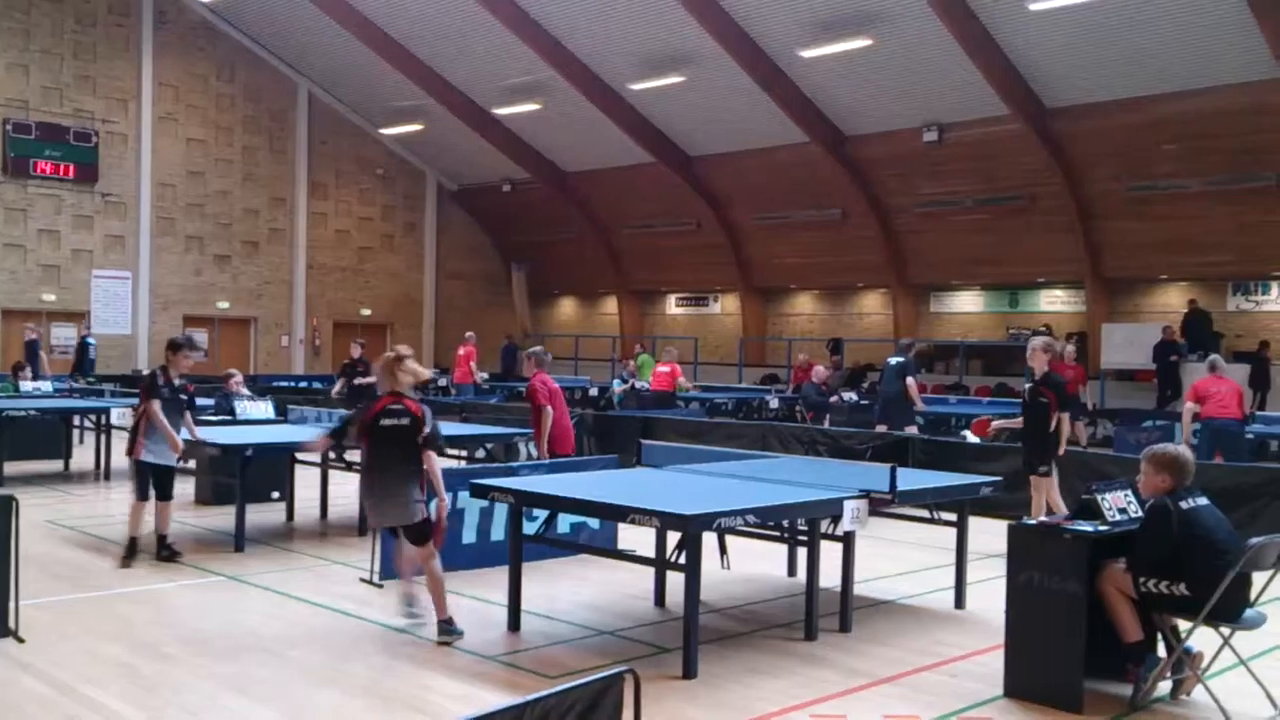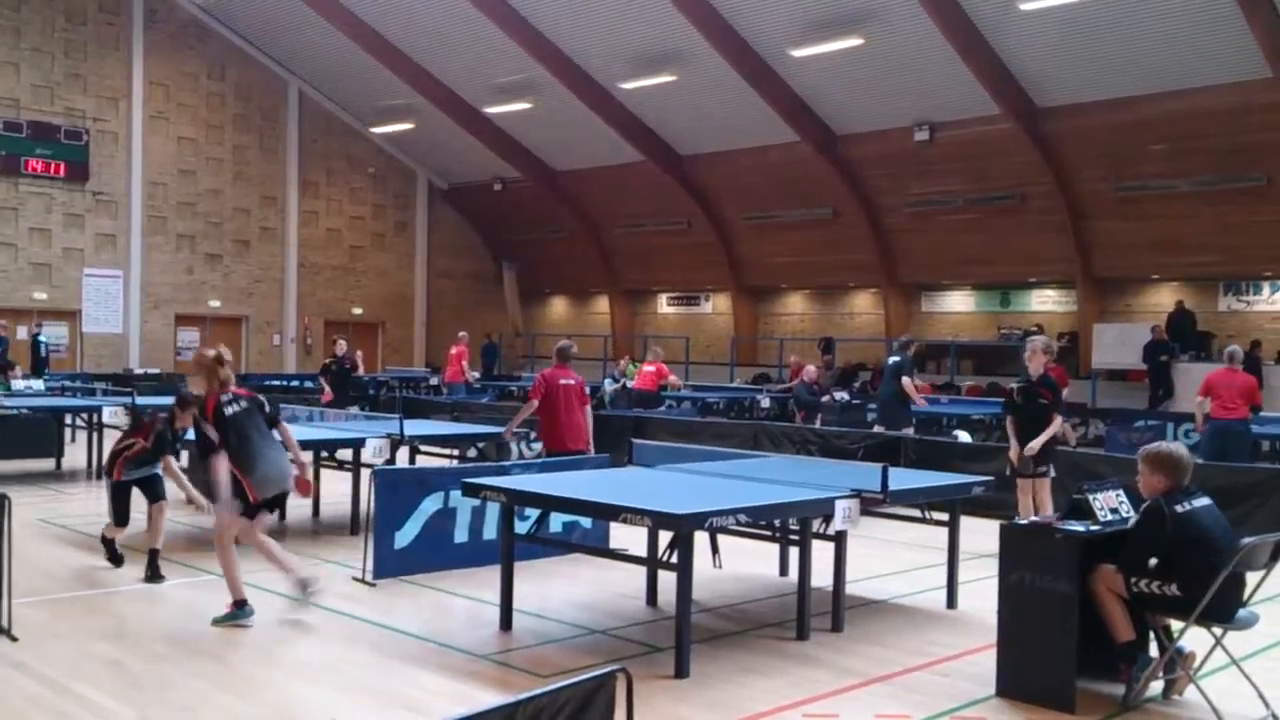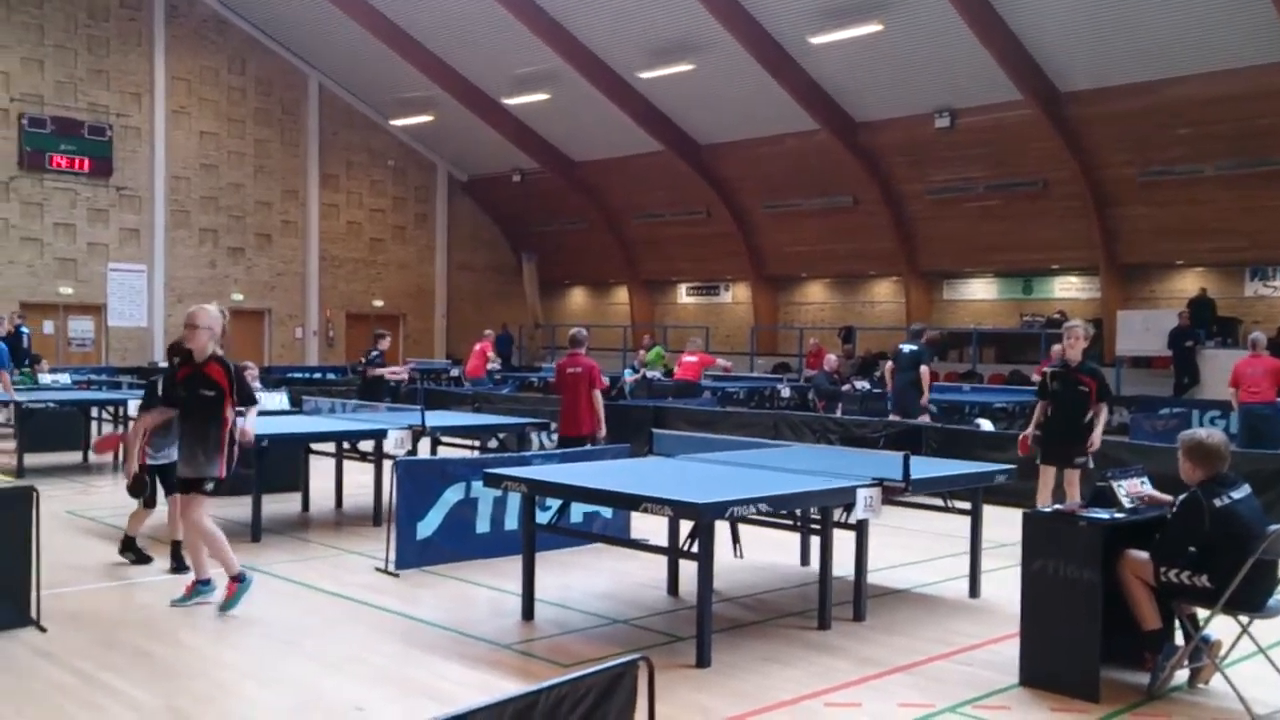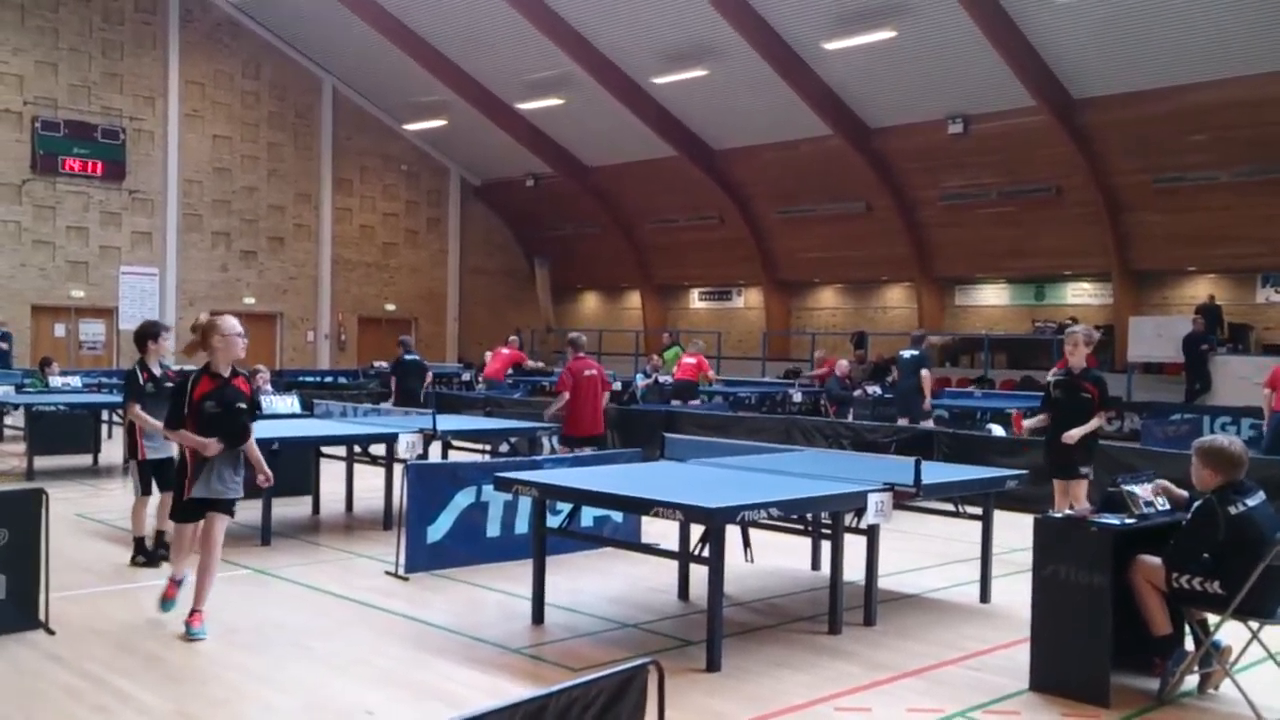
dt=0.5s
person 1, frame 1
left shoulder: (368, 411)
right shoulder: (420, 412)
left elbow: (331, 439)
right elbow: (429, 457)
left wrist: (315, 445)
right wrist: (442, 496)
left hip: (375, 499)
right hip: (407, 497)
left knee: (405, 542)
right knee: (428, 556)
left ankle: (409, 597)
right ankle: (444, 622)
person 1, frame 2
left shoulder: (205, 414)
right shoulder: (246, 396)
left elbow: (218, 458)
right elbow: (282, 428)
left wrist: (224, 503)
right wrist: (300, 459)
left hip: (256, 481)
right hip: (279, 473)
left knee: (223, 538)
right knee: (252, 534)
left ankle: (240, 607)
right ankle: (300, 581)
person 1, frame 3
left shoulder: (226, 369)
right shoulder: (178, 369)
left elbow: (252, 405)
right elbow: (168, 408)
left wrist: (247, 425)
right wrist: (139, 426)
left hip: (214, 455)
right hip: (188, 454)
left knee: (196, 518)
right knee: (187, 519)
left ankle: (237, 577)
right ankle: (203, 583)
person 1, frame 4
left shoulder: (244, 384)
right shoulder: (192, 383)
right elbow: (171, 429)
left wrist: (259, 464)
right wrist: (199, 442)
left hip: (229, 475)
right hip: (195, 473)
left knee: (214, 543)
right knee: (184, 543)
left ankle: (196, 613)
right ankle: (175, 579)
person 2, frame 1
left shoulder: (1161, 507)
right shoulder: (1198, 501)
left elbow: (1139, 564)
left wrist: (1124, 564)
right wrist: (1130, 563)
left hip: (1207, 596)
right hip: (1233, 595)
left knee: (1109, 577)
right knee: (1151, 581)
left ankle: (1144, 663)
right ankle: (1179, 656)
person 2, frame 2
left shoulder: (1158, 508)
right shoulder: (1200, 500)
left elbow: (1129, 564)
right wrist: (1142, 528)
left hip: (1199, 597)
right hip: (1227, 596)
left knee: (1101, 576)
right knee: (1149, 574)
left ankle: (1137, 663)
right ankle: (1172, 655)
person 2, frame 3
left shoulder: (1196, 500)
right shoulder: (1238, 487)
left elbow: (1162, 554)
right wrist: (1166, 501)
left hip: (1230, 588)
right hip: (1258, 585)
left knee: (1129, 562)
right knee: (1178, 565)
left ankle: (1162, 651)
right ankle: (1198, 643)
person 2, frame 4
left shoulder: (1210, 509)
right shoulder: (1252, 492)
left elbow: (1174, 558)
right wrist: (1176, 495)
left hip: (1241, 594)
left knee: (1140, 567)
right knee: (1186, 571)
left ankle: (1172, 656)
right ankle: (1208, 649)
person 3, frame 1
left shoulder: (186, 387)
right shoulder: (155, 378)
right elbow: (154, 410)
left wrist: (196, 437)
right wrist: (173, 437)
left hip: (166, 450)
right hip: (144, 447)
left knee: (165, 500)
right knee: (141, 498)
left ankle: (162, 545)
right ankle: (131, 547)
person 3, frame 2
left shoulder: (180, 429)
right shoulder: (160, 428)
right elbow: (170, 467)
right wrist: (195, 496)
left hip: (149, 467)
right hip: (122, 467)
left knee: (159, 506)
right knee: (120, 524)
left ankle: (152, 564)
right ankle: (108, 537)
person 3, frame 3
right shoulder: (156, 386)
left hip: (171, 453)
right hip: (147, 454)
left knee: (177, 499)
right knee: (148, 507)
left ankle: (177, 553)
right ankle: (128, 544)
person 3, frame 4
left shoulder: (168, 374)
right shoulder: (135, 375)
right elbow: (134, 412)
right wrist: (165, 429)
left hip: (164, 446)
right hip: (141, 446)
left knee: (168, 493)
right knee: (143, 496)
left ankle: (160, 544)
right ankle: (139, 550)
person 4, frame 1
left shoulder: (1056, 384)
right shoulder: (1029, 386)
left elbow: (1064, 417)
left wrist: (1061, 446)
right wrist: (1001, 423)
left hip: (1047, 446)
right hip: (1030, 445)
left knee: (1050, 492)
right knee: (1036, 491)
person 4, frame 2
left shoulder: (1052, 386)
right shoulder: (1017, 386)
left elbow: (1057, 420)
right elbow: (1010, 418)
left wrist: (1039, 441)
right wrist: (1013, 443)
left hip: (1042, 447)
right hip: (1020, 448)
left knee: (1042, 493)
right knee: (1024, 492)
person 4, frame 3
left shoulder: (1093, 373)
right shoulder: (1051, 371)
left elbow: (1102, 406)
left wrist: (1098, 431)
right wrist: (1032, 427)
left hip: (1078, 436)
right hip: (1051, 434)
left knee: (1071, 484)
right knee: (1045, 484)
person 4, frame 4
left shoulder: (1096, 380)
right shoulder: (1055, 379)
left elbow: (1101, 417)
right elbow: (1047, 415)
left wrist: (1080, 431)
right wrist: (1029, 423)
left hip: (1082, 445)
right hip: (1056, 444)
left knee: (1078, 497)
right knee: (1061, 496)
